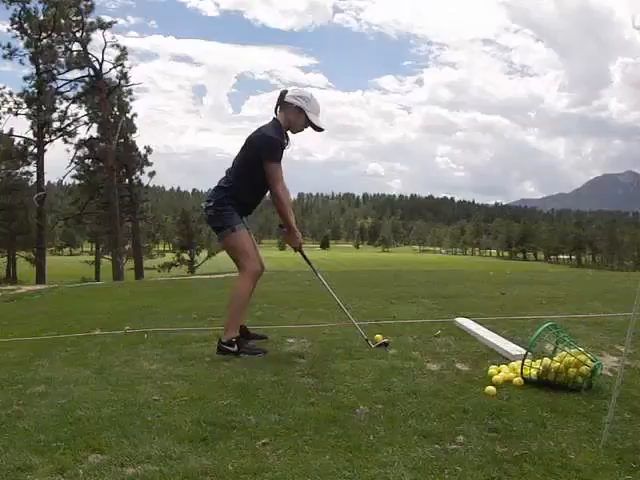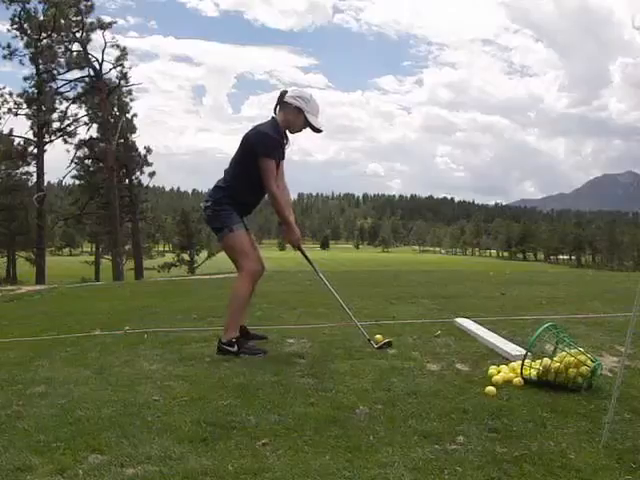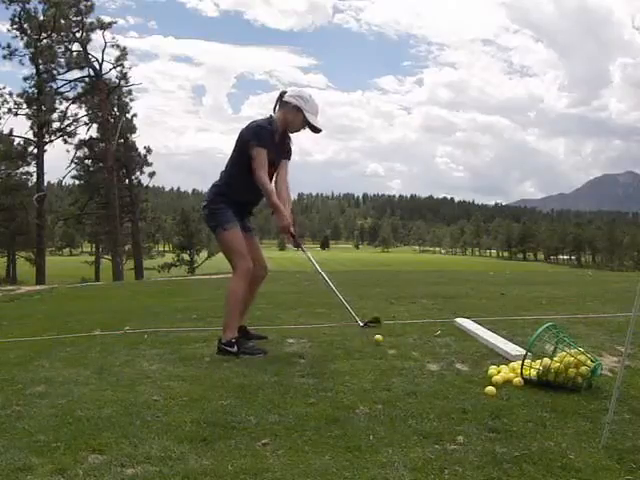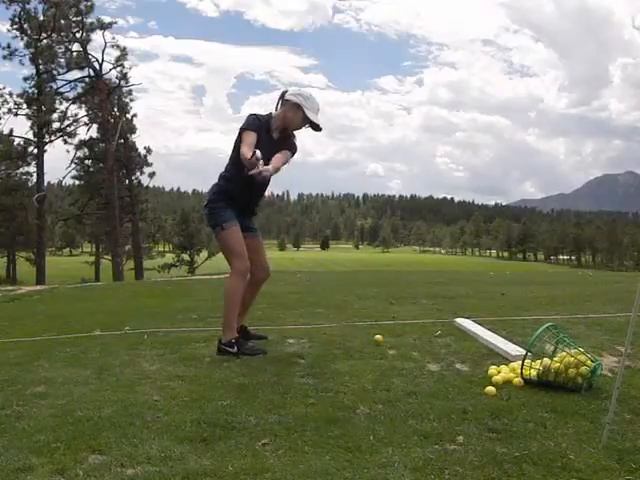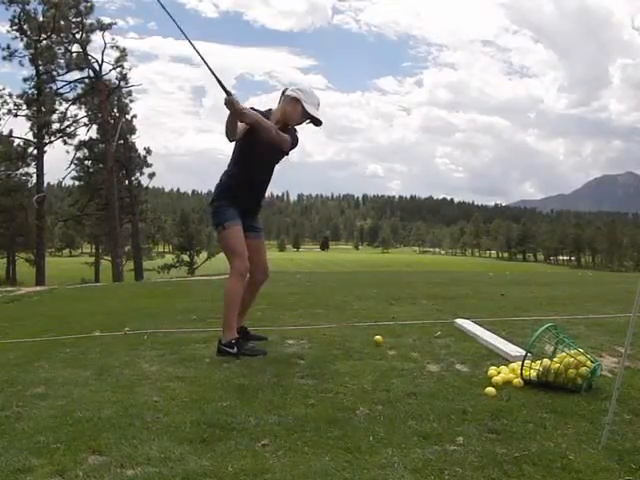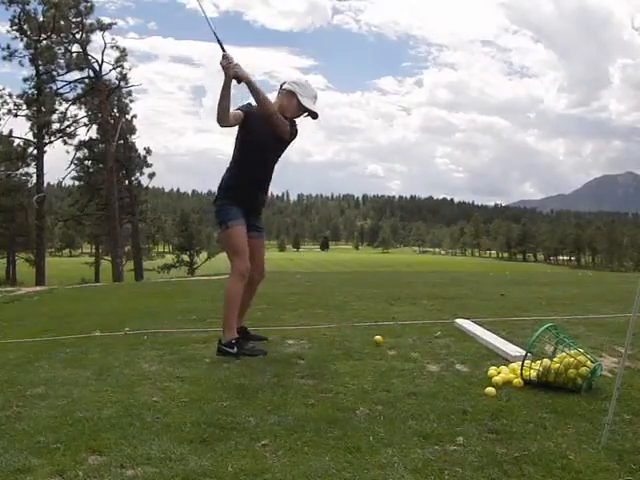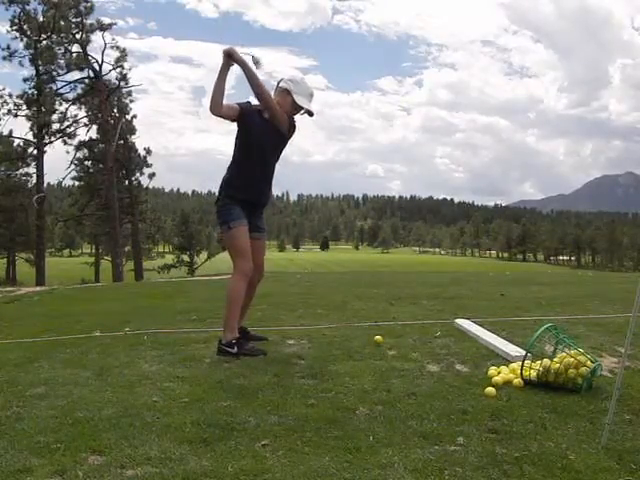
dt=0.4s
person 1, frame 1
left shoulder: (276, 137)
right shoulder: (269, 138)
left elbow: (281, 187)
right elbow: (276, 190)
left wrist: (293, 226)
right wrist: (291, 229)
left hip: (231, 209)
right hip: (223, 207)
left knee: (256, 268)
right knee: (250, 268)
left ankle: (237, 327)
right ankle: (228, 340)
person 1, frame 2
left shoulder: (278, 140)
right shoulder: (265, 134)
left elbow: (281, 185)
right elbow: (271, 187)
left wrist: (292, 223)
right wrist: (288, 225)
left hip: (233, 209)
right hip: (222, 206)
left knee: (256, 269)
right knee: (249, 268)
left ankle: (237, 328)
right ankle: (228, 340)
person 1, frame 3
left shoulder: (284, 144)
right shoulder: (258, 129)
left elbow: (281, 181)
right elbow: (260, 174)
left wrist: (287, 214)
right wrist: (278, 210)
left hip: (240, 210)
right hip: (221, 204)
left knee: (259, 270)
right knee: (244, 267)
left ankle: (237, 327)
right ankle: (228, 340)
person 1, frame 4
left shoulder: (289, 143)
right shoulder: (255, 122)
left elbow: (277, 162)
right elbow: (245, 149)
left wrist: (266, 170)
right wrist: (251, 160)
left hip: (246, 210)
right hip: (222, 202)
left knee: (261, 271)
right knee: (241, 267)
left ankle: (238, 327)
right ankle: (228, 340)
person 1, frame 5
left shoulder: (290, 138)
right shoulder: (251, 117)
left elbow: (272, 135)
right elbow: (232, 135)
left wrist: (250, 115)
right wrist: (234, 112)
left hip: (250, 209)
right hip: (226, 201)
left knee: (260, 272)
right knee: (240, 267)
left ankle: (238, 327)
right ankle: (227, 340)
person 1, frame 6
left shoulder: (289, 131)
right shoulder: (249, 112)
left elbow: (271, 115)
right elbow: (223, 120)
left wrist: (247, 79)
right wrist: (228, 80)
left hip: (254, 207)
right hip: (230, 201)
left knee: (257, 272)
right knee: (242, 267)
left ankle: (237, 327)
right ankle: (228, 340)
person 1, frame 7
left shoulder: (288, 126)
right shoulder: (247, 112)
left elbow: (265, 100)
right elbow: (215, 108)
left wrist: (243, 62)
right wrist: (225, 66)
left hip: (256, 207)
right hip: (232, 201)
left knee: (256, 273)
right knee: (244, 268)
left ankle: (238, 328)
right ankle: (228, 340)
